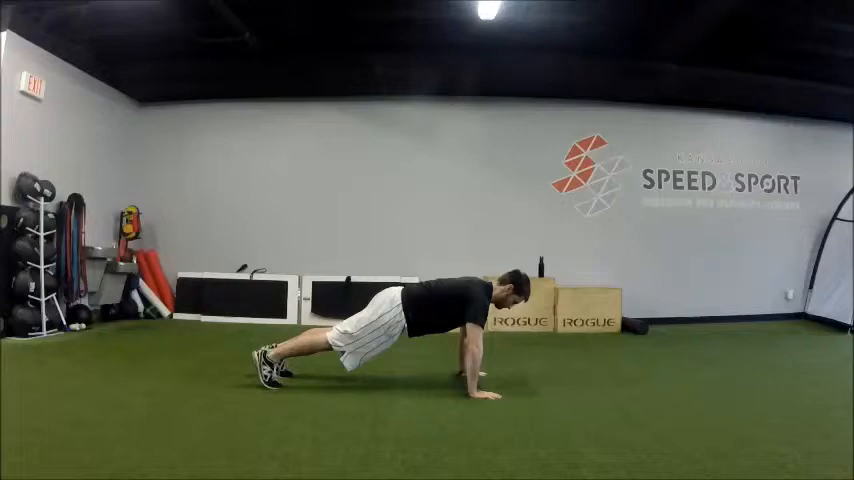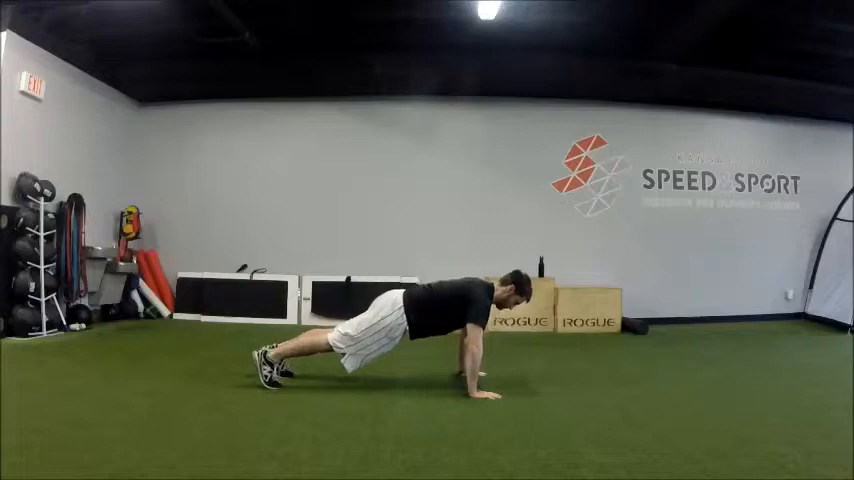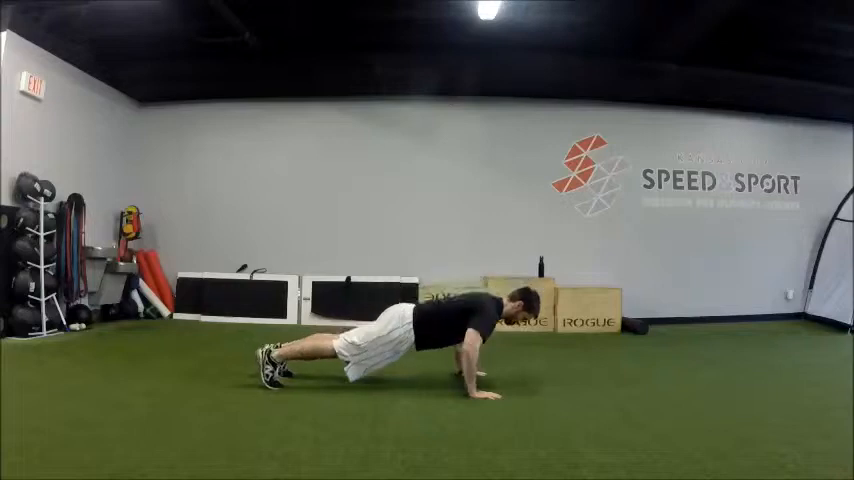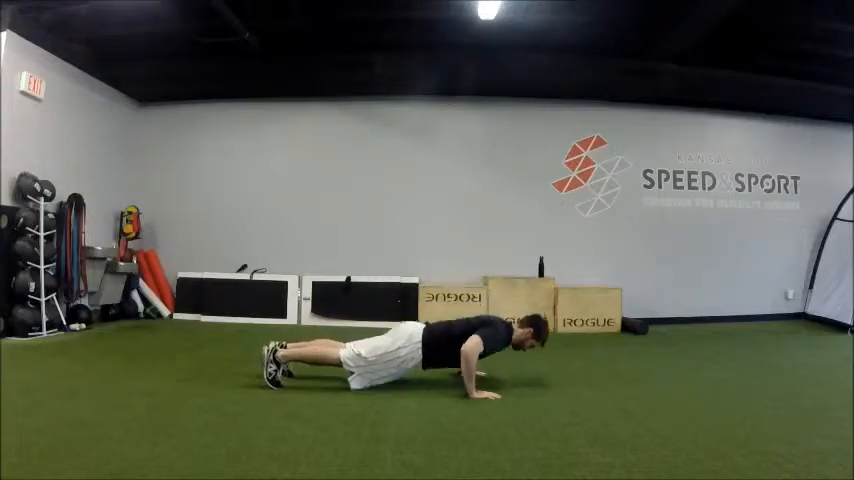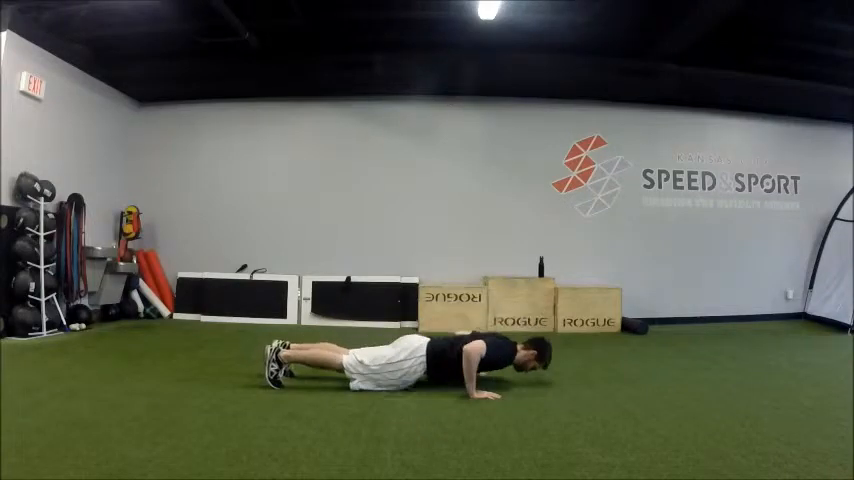
dt=0.2s
person 1, frame 1
left shoulder: (476, 291)
right shoulder: (480, 297)
left elbow: (465, 335)
right elbow: (475, 345)
left wrist: (463, 369)
right wrist: (474, 390)
left hip: (397, 305)
right hip: (397, 310)
left knee: (336, 336)
right knee: (335, 340)
left ankle: (275, 350)
right ankle: (271, 356)
person 1, frame 2
left shoulder: (478, 291)
right shoulder: (481, 297)
left elbow: (464, 334)
right elbow: (474, 345)
left wrist: (463, 368)
right wrist: (474, 390)
left hip: (399, 307)
right hip: (398, 313)
left knee: (336, 337)
right knee: (334, 342)
left ankle: (276, 349)
right ankle: (272, 355)
person 1, frame 3
left shoulder: (487, 304)
right shoulder: (490, 311)
left elbow: (458, 325)
right elbow: (470, 348)
left wrist: (463, 368)
right wrist: (472, 390)
left hip: (406, 319)
right hip: (405, 327)
left knee: (340, 344)
right knee: (340, 349)
left ankle: (278, 349)
right ankle: (275, 355)
person 1, frame 4
left shoulder: (496, 327)
right shoulder: (501, 334)
right elbow: (468, 351)
left wrist: (466, 368)
right wrist: (473, 390)
left hip: (414, 335)
right hip: (414, 346)
left knee: (346, 351)
right knee: (344, 358)
left ankle: (282, 348)
right ankle: (280, 356)
person 1, frame 5
left shoulder: (500, 344)
right shoulder: (505, 350)
left elbow: (461, 334)
right elbow: (470, 350)
left wrist: (468, 373)
right wrist: (473, 391)
left hip: (418, 347)
right hip: (417, 360)
left knee: (347, 355)
right knee: (346, 363)
left ankle: (286, 348)
right ankle: (282, 355)
